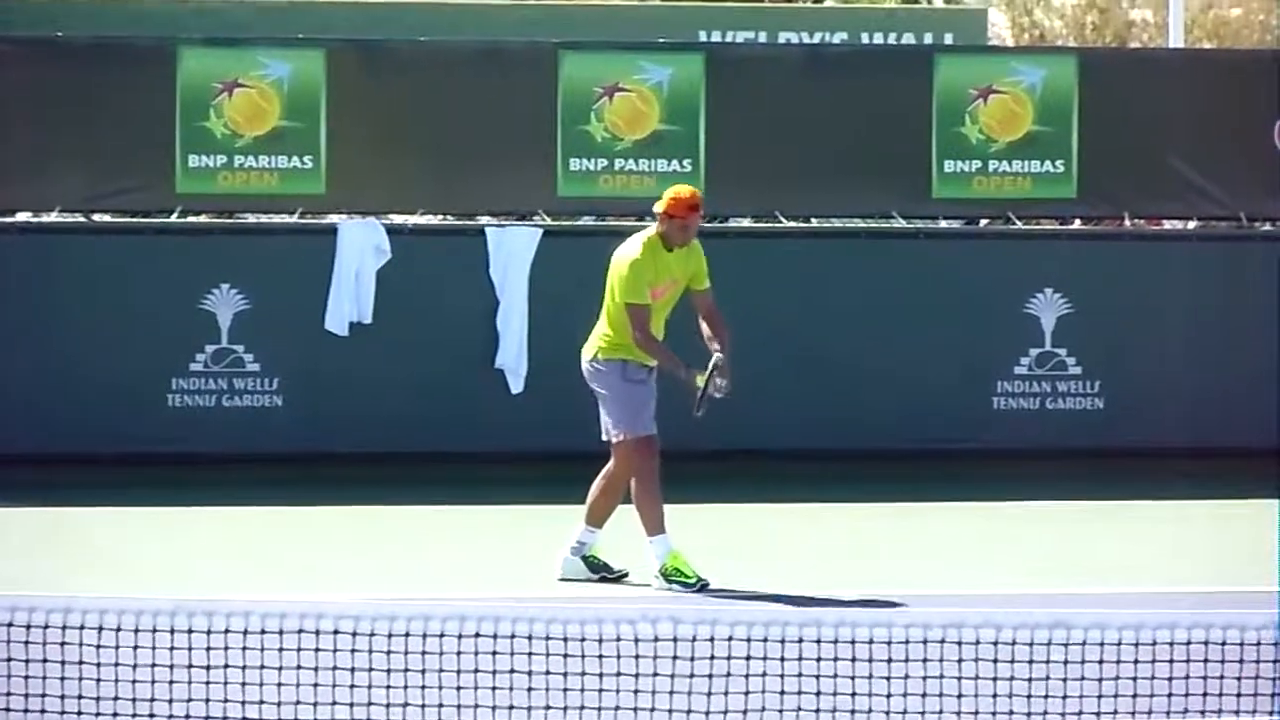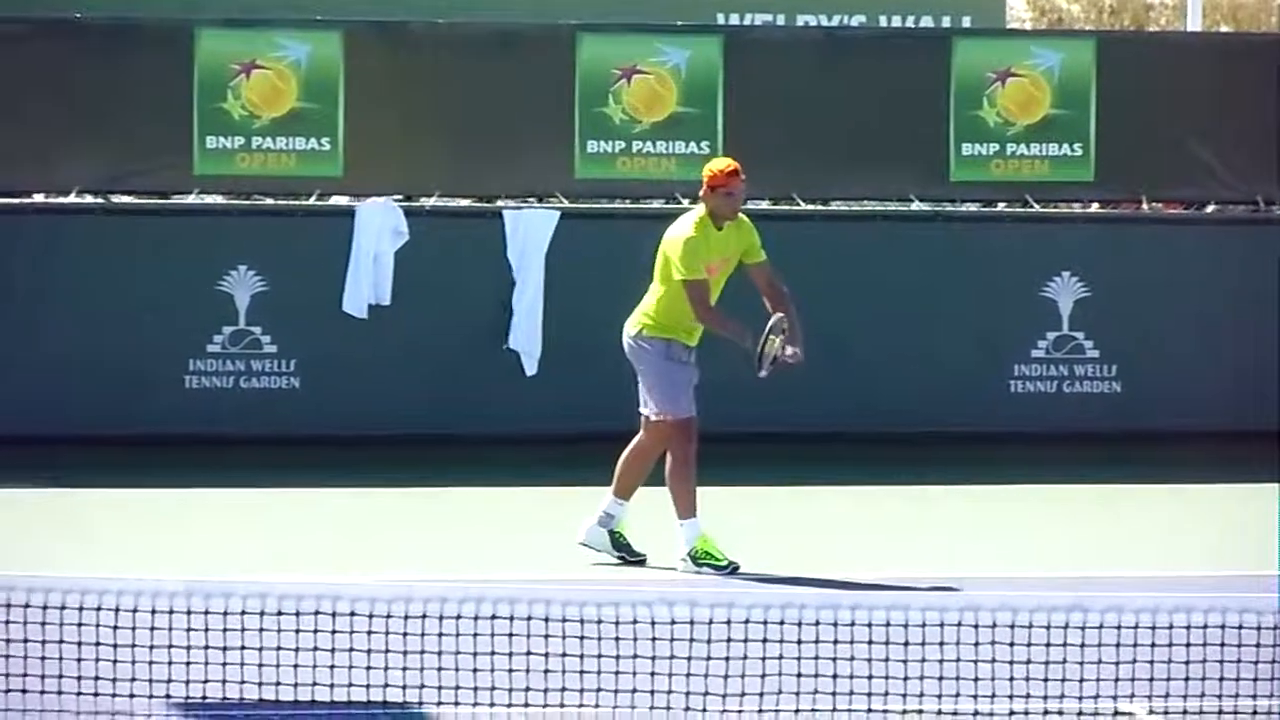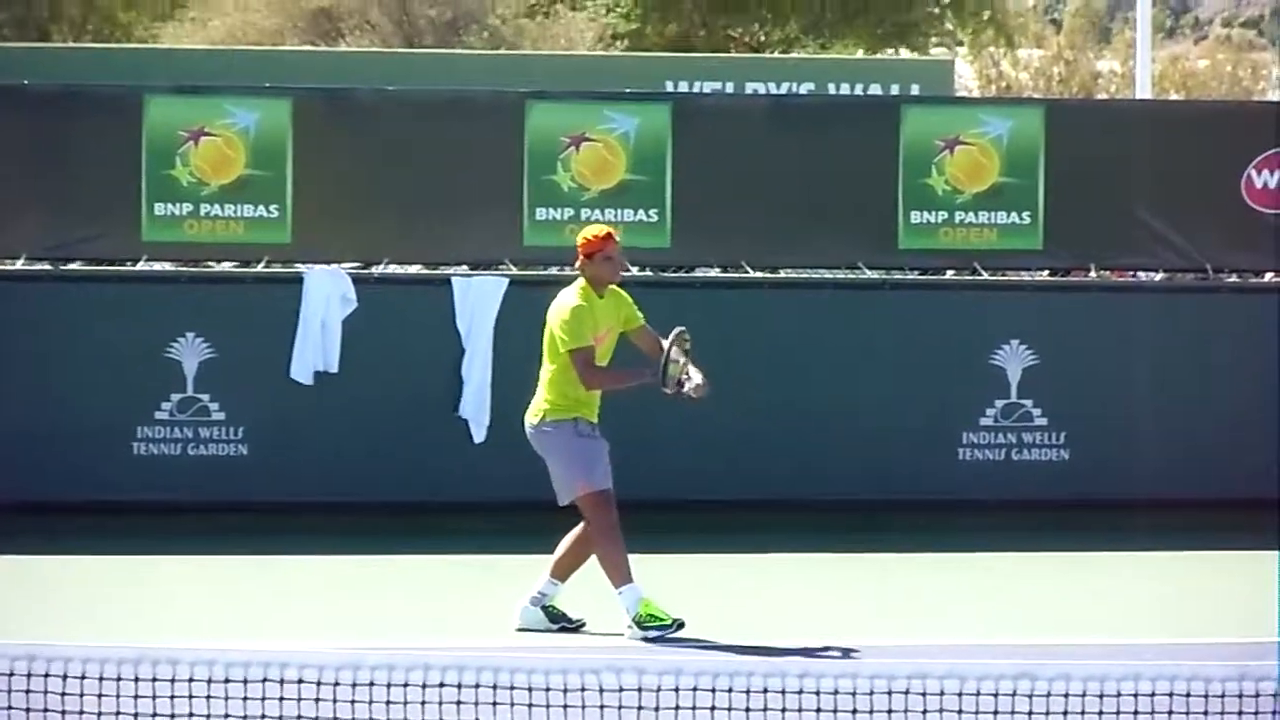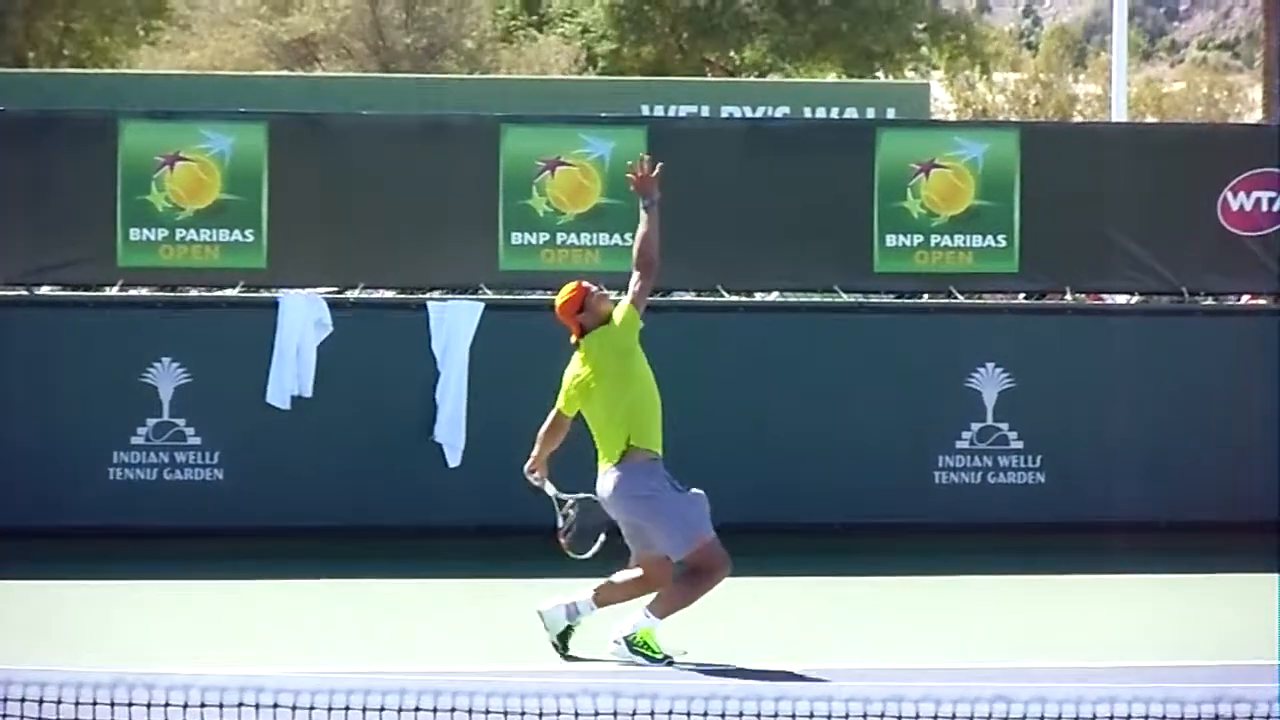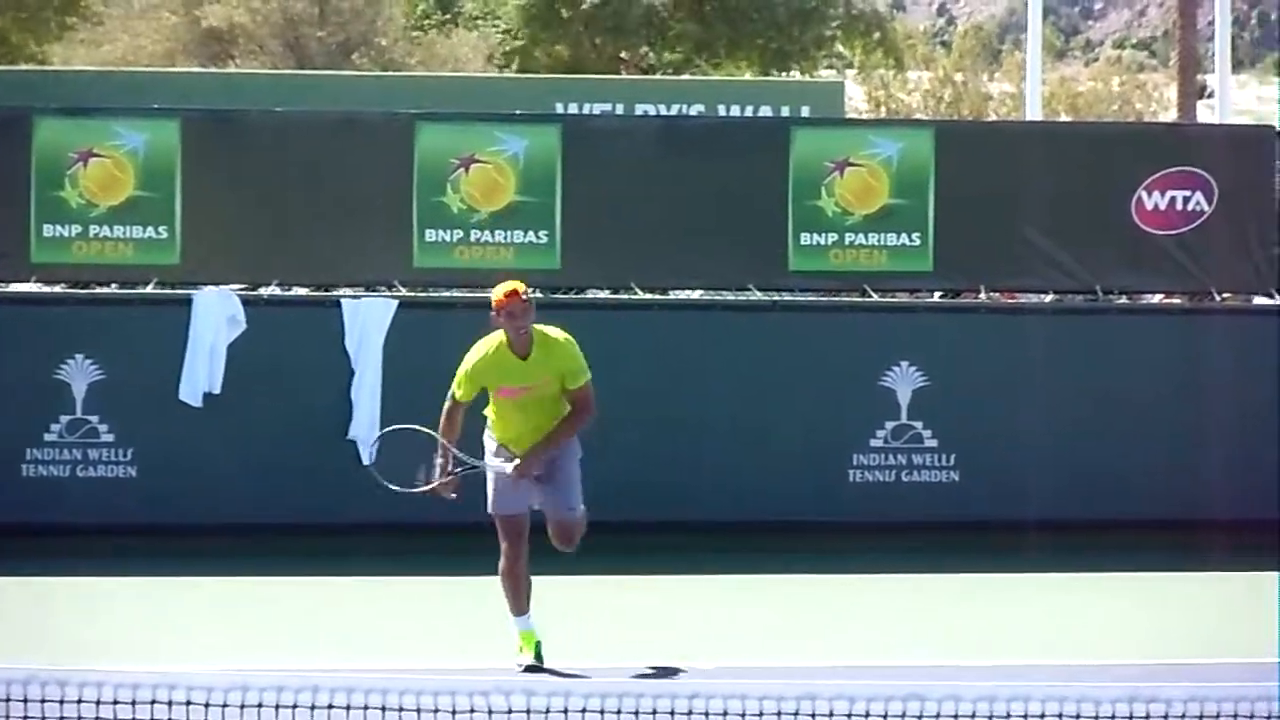
dt=1s
person 1, frame 1
left shoulder: (692, 252)
right shoulder: (634, 259)
left elbow: (708, 312)
right elbow: (640, 334)
left wrist: (721, 357)
right wrist: (685, 372)
left hip: (638, 364)
right hip: (613, 361)
left knee: (624, 462)
right knee: (645, 455)
left ankle: (578, 554)
right ankle: (665, 561)
person 1, frame 2
left shoulder: (742, 228)
right shoulder: (687, 237)
left elbow: (771, 286)
right elbow: (703, 311)
left wrist: (792, 333)
right wrist: (751, 340)
left hip: (677, 341)
right hip: (655, 338)
left knee: (653, 437)
right knee: (683, 436)
left ankle: (604, 524)
right ankle: (693, 544)
person 1, frame 3
left shoulder: (617, 300)
right shoulder: (572, 308)
left elbow: (656, 346)
right elbow: (589, 377)
left wrist: (689, 371)
right wrist: (649, 376)
left hip: (578, 421)
right hip: (558, 420)
left knee: (596, 520)
right knee: (603, 509)
left ankle: (538, 604)
right ankle: (637, 610)
person 1, frame 4
left shoulder: (576, 371)
right shoulder: (616, 334)
left elbow: (556, 424)
right elbow: (647, 269)
left wrist: (538, 461)
right wrist: (649, 202)
left hip: (620, 481)
right hip: (638, 476)
left knee: (656, 573)
right knee: (712, 564)
left ankle: (563, 609)
right ankle: (632, 633)
person 1, frame 5
left shoulder: (562, 347)
right shoulder: (481, 359)
left elbow: (584, 409)
right elbow: (455, 406)
left wrist: (539, 453)
right wrist: (444, 464)
left hip: (551, 450)
right hip: (504, 449)
left knee: (568, 538)
right knee: (513, 543)
left ankle: (558, 511)
right ankle: (526, 638)
